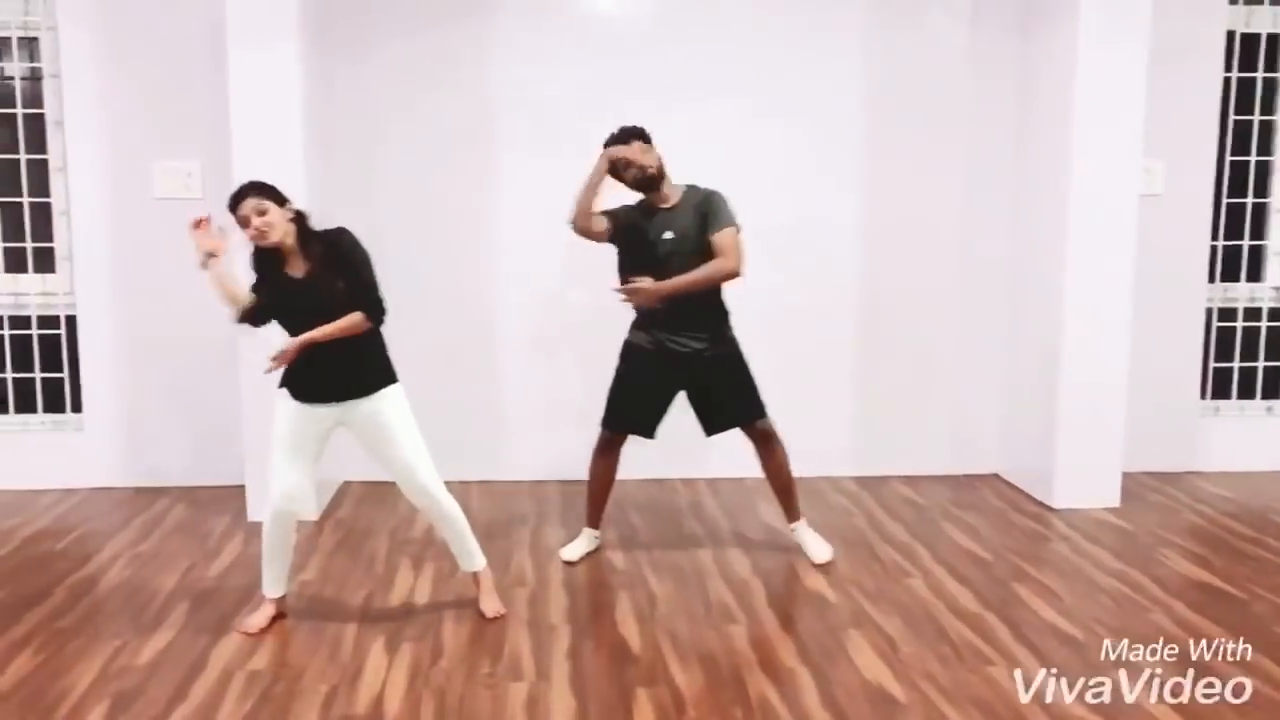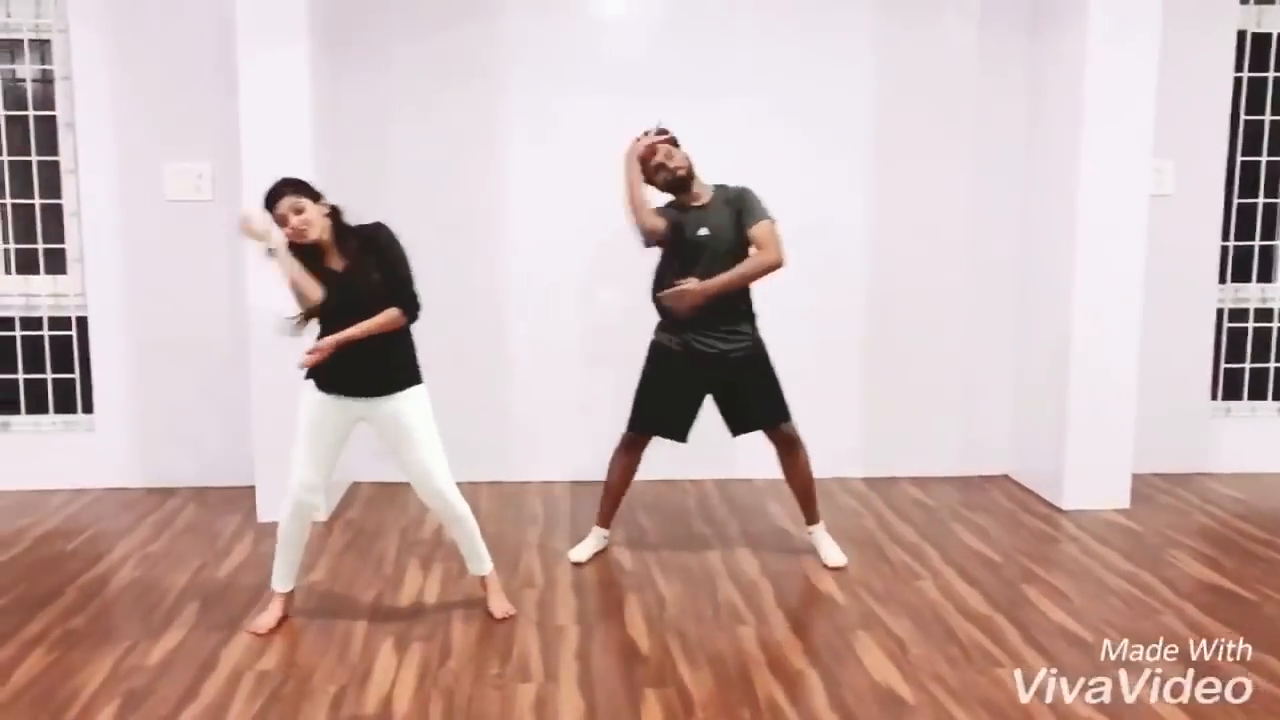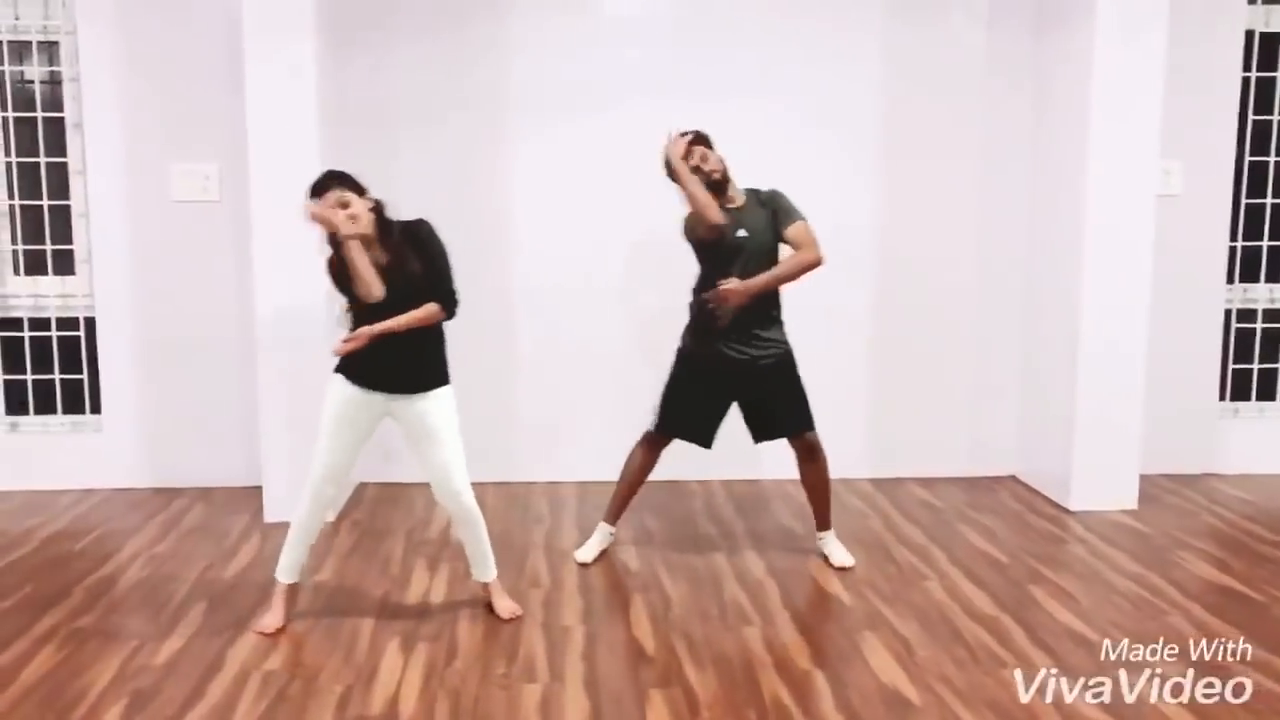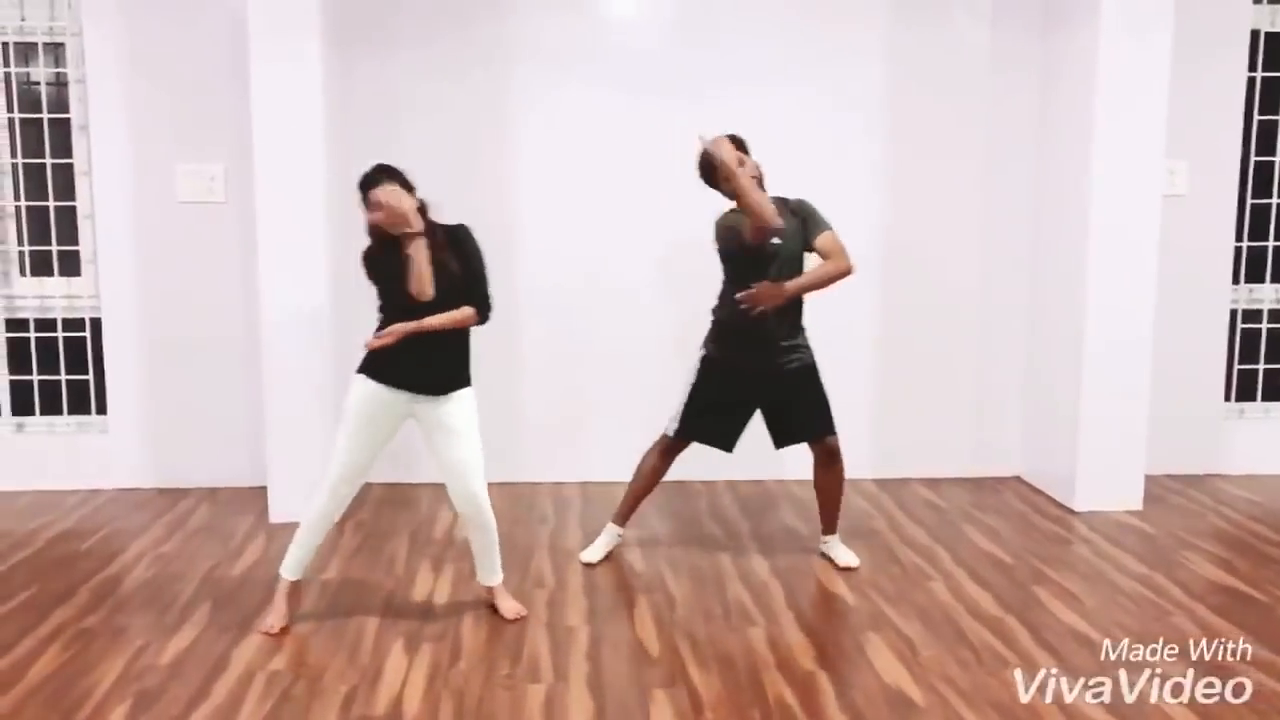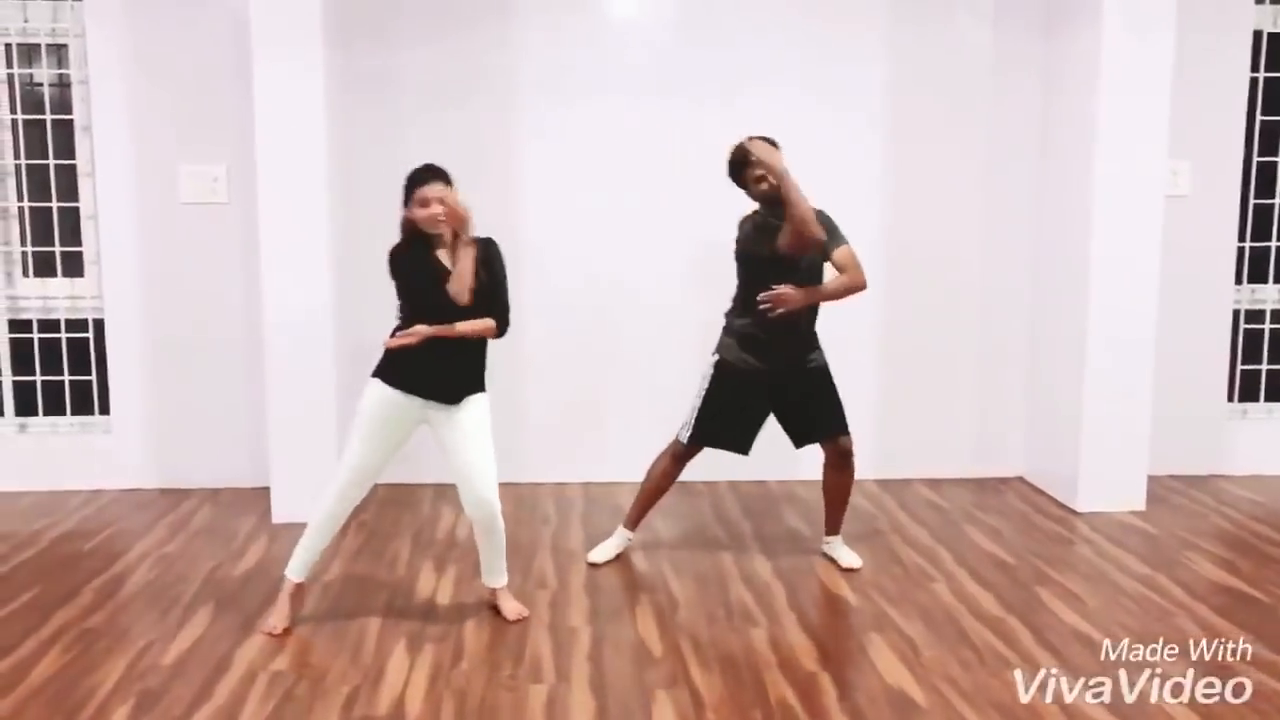
dt=0.1s
person 1, frame 1
left shoulder: (338, 245)
right shoulder: (269, 275)
left elbow: (371, 313)
right elbow: (252, 315)
left wrist: (305, 339)
right wrist: (214, 255)
left hip: (370, 390)
right hip: (304, 398)
left knee: (426, 487)
right knee: (283, 501)
left ankle: (482, 576)
right ankle: (273, 598)
person 1, frame 2
left shoulder: (376, 237)
right shoulder: (301, 266)
left elbow: (406, 308)
right elbow: (318, 305)
left wrist: (345, 337)
right wrist: (276, 248)
left hip: (396, 389)
right hip: (331, 390)
left knee: (438, 490)
right knee: (301, 494)
left ankle: (488, 580)
right ankle: (281, 595)
person 1, frame 3
left shoulder: (417, 235)
right shoulder: (341, 262)
left elbow: (444, 305)
right elbow: (374, 300)
left wrist: (376, 330)
right wrist: (348, 238)
left hip: (423, 386)
right hip: (358, 384)
left knee: (455, 491)
right knee: (321, 485)
left ankle: (490, 583)
right ankle: (284, 590)
person 1, frame 4
left shoulder: (458, 237)
right shoulder: (377, 257)
left elbow: (479, 309)
right elbow: (420, 299)
left wrist: (416, 327)
right wrist: (411, 234)
left hip: (449, 388)
right hip: (383, 382)
left knee: (471, 495)
right knee: (337, 484)
left ankle: (494, 586)
right ankle: (288, 586)
person 1, frame 5
left shoulder: (486, 251)
right shoulder: (403, 255)
left elbow: (498, 323)
right elbow: (453, 303)
left wrist: (436, 330)
right wrist: (463, 243)
left hip: (462, 394)
right hip: (398, 387)
left knee: (482, 499)
right knee: (347, 487)
left ankle: (497, 587)
right ankle: (292, 587)
person 2, frame 1
left shoulder: (707, 202)
right shoulder: (628, 219)
left elbow: (731, 263)
right elbow: (582, 225)
left wrist: (662, 289)
right wrist: (603, 164)
left hip: (710, 344)
right hip: (650, 345)
left knee: (761, 430)
right knee: (609, 437)
left ankle: (799, 526)
right ankle: (591, 532)
person 2, frame 2
left shoulder: (739, 199)
right shoulder: (666, 218)
left elbow: (771, 254)
right elbow: (647, 228)
left wrist: (707, 288)
right wrist: (630, 163)
left hip: (739, 343)
right hip: (679, 346)
left knee: (785, 434)
right knee: (636, 436)
left ankle: (816, 531)
right ankle: (600, 532)
person 2, frame 3
left shoulder: (771, 202)
right shoulder: (699, 221)
left elbow: (811, 254)
right elbow: (715, 221)
left wrist: (751, 287)
right wrist: (677, 164)
left hip: (766, 348)
right hip: (708, 350)
left knee: (806, 441)
right knee: (656, 437)
left ankle: (825, 535)
right ankle: (606, 529)
person 2, frame 4
left shoulder: (800, 211)
right shoulder: (729, 226)
left elbow: (842, 263)
right elbow: (766, 223)
left wrist: (786, 289)
right wrist: (728, 165)
left hip: (789, 355)
right hip: (730, 355)
left knee: (828, 446)
right knee: (671, 443)
left ankle: (829, 538)
right ankle: (614, 530)
person 2, frame 5
left shoulder: (818, 219)
right shoulder: (752, 228)
left elbow: (856, 277)
right elbow: (808, 239)
left wrist: (807, 296)
right wrist: (780, 173)
left hip: (802, 359)
right hip: (744, 359)
left knee: (841, 447)
right knee: (684, 447)
left ankle: (832, 539)
right ankle: (625, 532)
